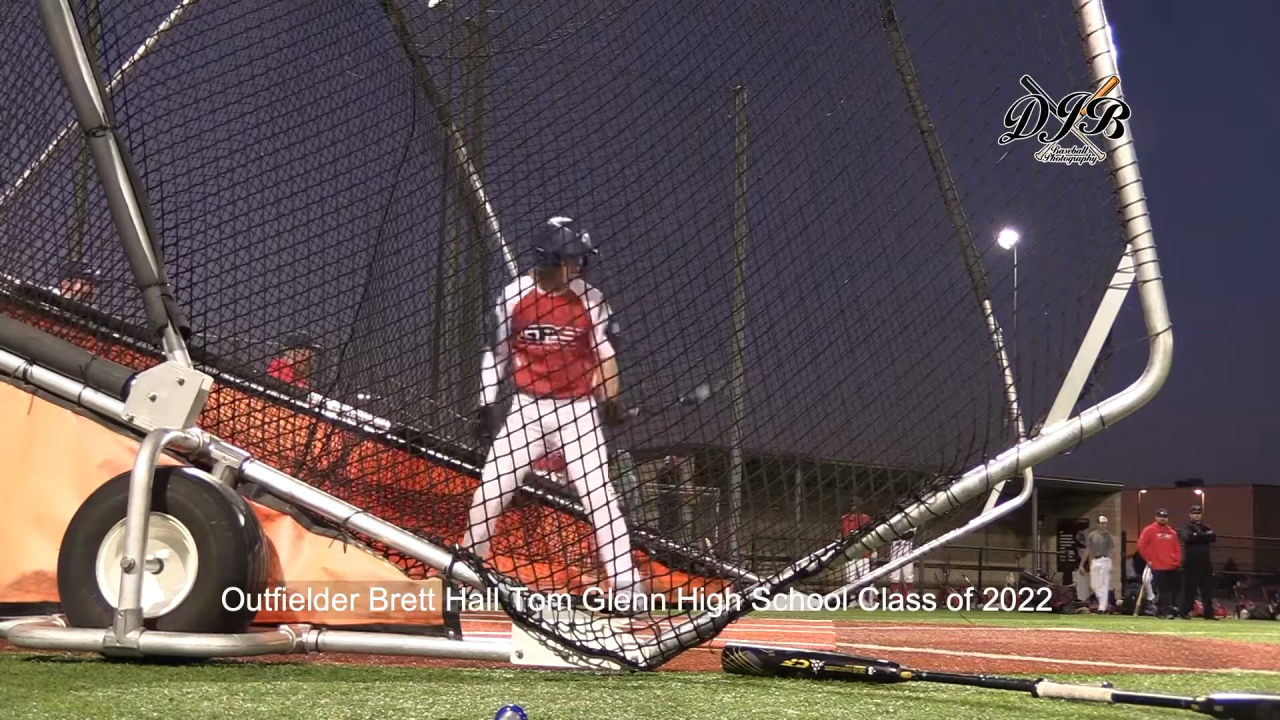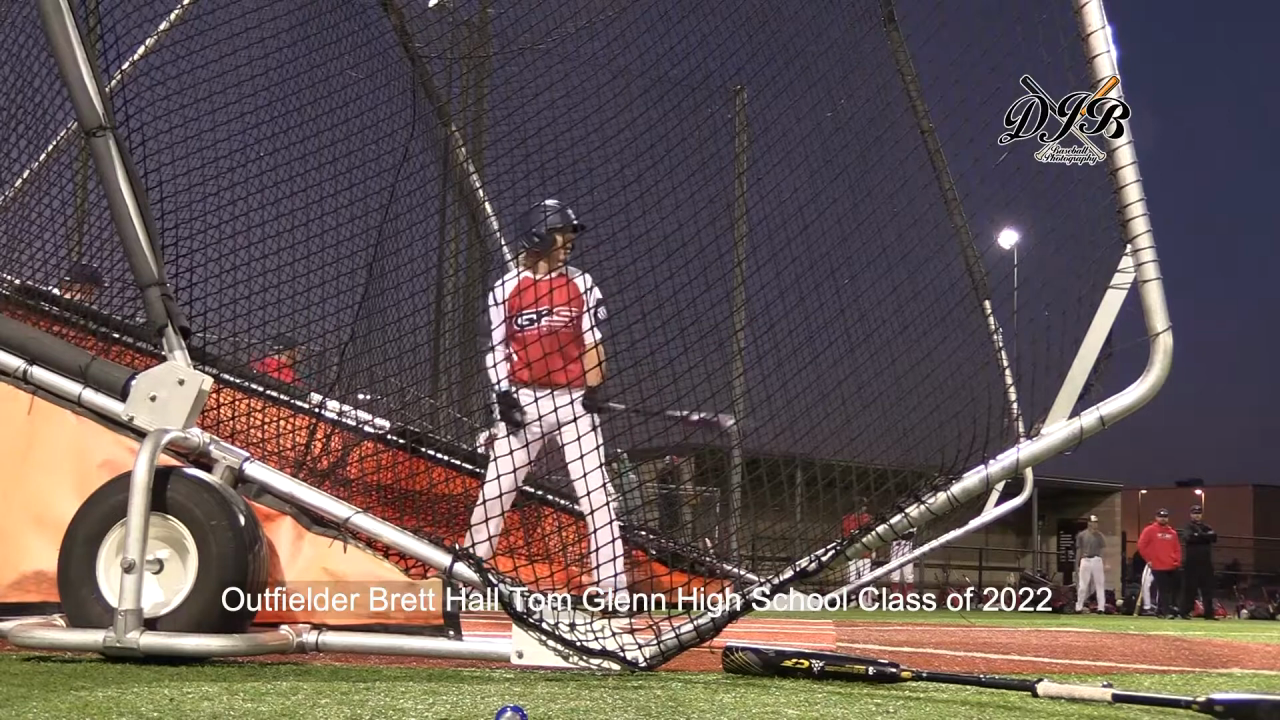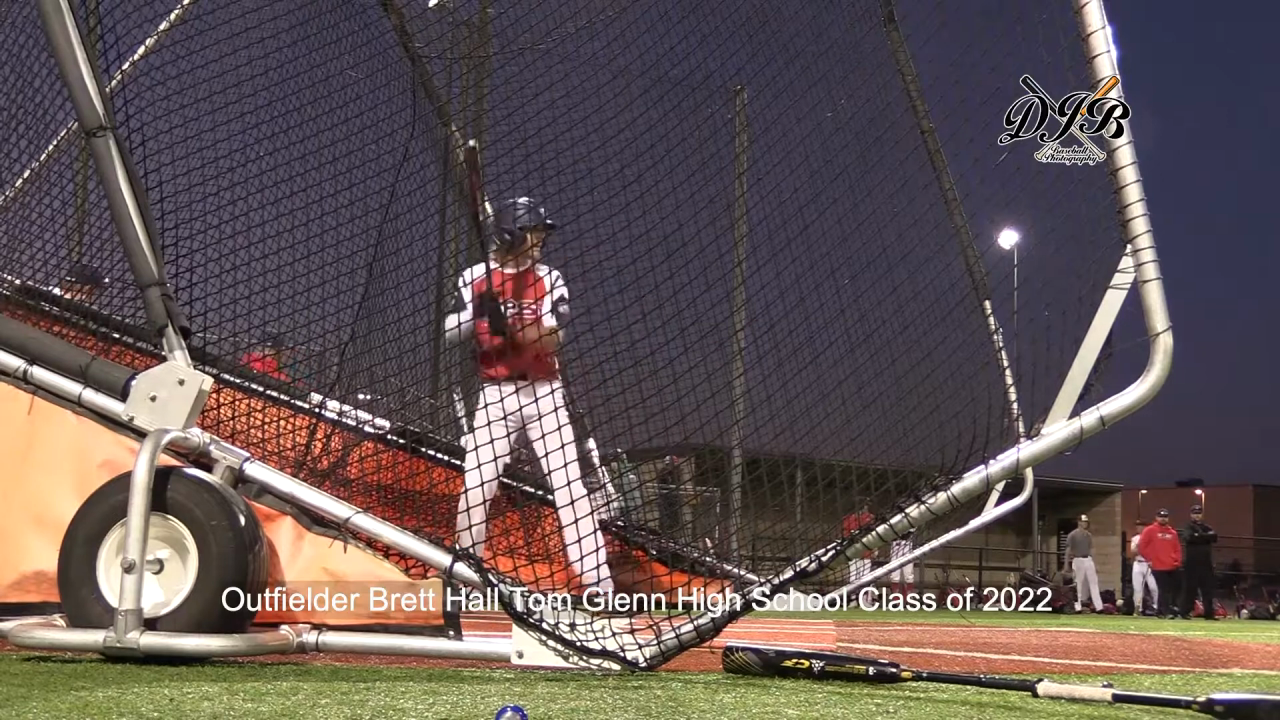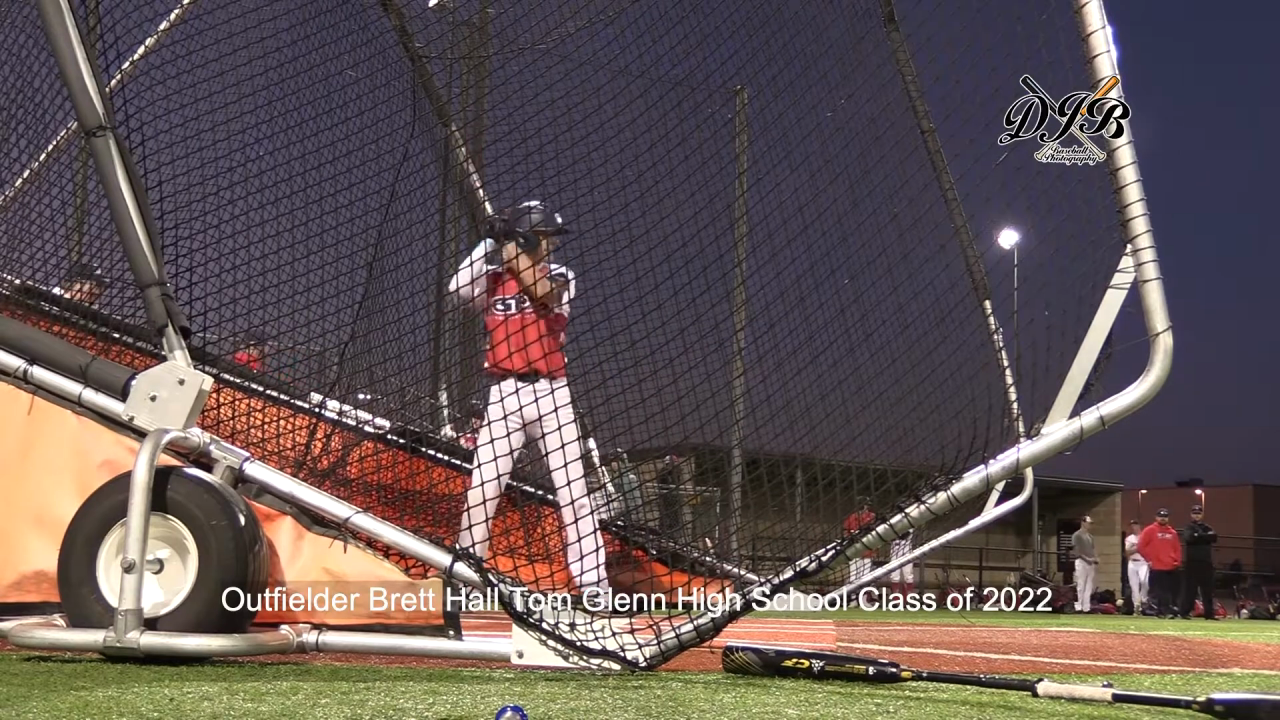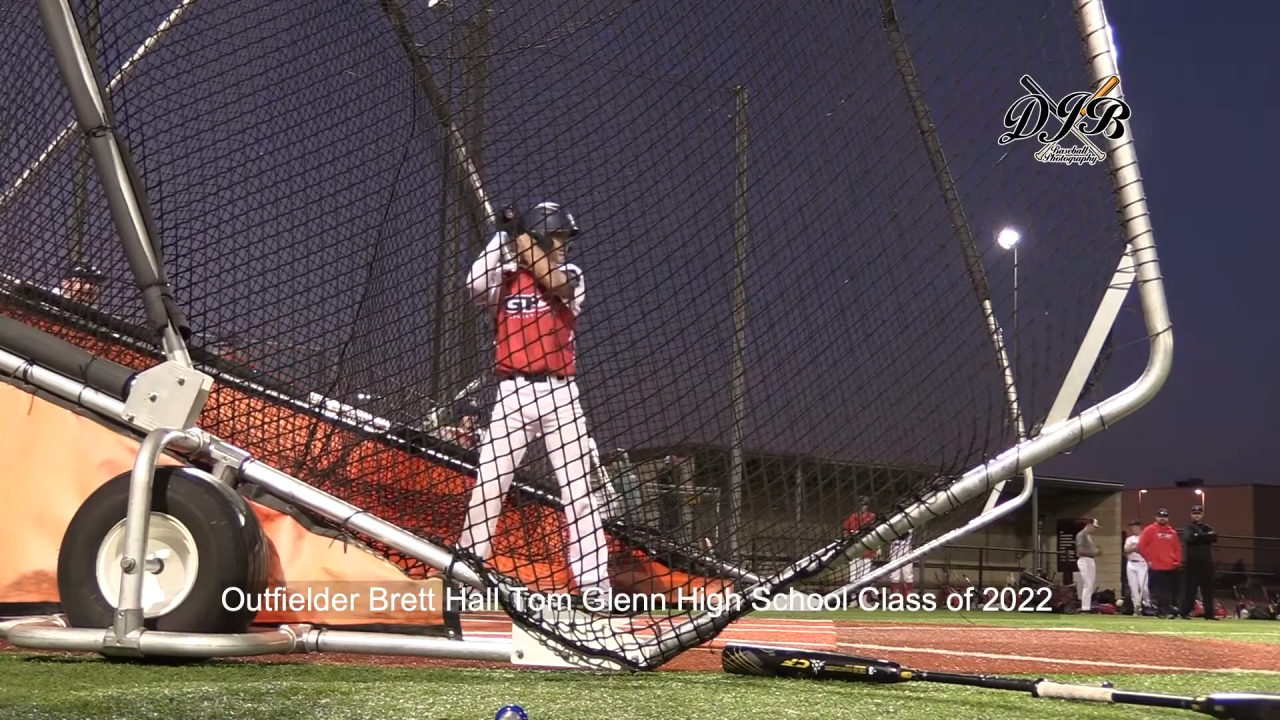
dt=0.5s
person 1, frame 1
left shoulder: (589, 300)
right shoulder: (514, 296)
left elbow: (605, 356)
right elbow: (496, 352)
left wrist: (611, 402)
right wrist: (488, 403)
left hip: (578, 410)
right hip: (528, 407)
left knee: (599, 496)
right knee: (491, 489)
left ankle: (627, 585)
person 1, frame 2
left shoulder: (581, 284)
right shoulder: (507, 288)
left elbow: (592, 344)
right elbow: (496, 349)
left wrist: (595, 389)
right wrist: (503, 395)
left hip: (572, 400)
right hip: (525, 400)
left knee: (596, 490)
right knee: (496, 487)
left ankle: (613, 586)
person 1, frame 3
left shoulder: (549, 280)
right shoulder: (476, 277)
left elbow: (553, 339)
right elbow: (450, 331)
left wrist: (511, 328)
right wrist: (477, 312)
left hip: (543, 393)
right hip: (495, 395)
left knee: (569, 486)
right knee: (476, 488)
left ankle: (598, 579)
person 1, frame 4
left shoulder: (561, 276)
right shoulder: (492, 278)
left elbow: (541, 288)
right elbow: (460, 289)
left wrist: (507, 242)
right wrist: (490, 242)
left hip: (551, 393)
right hip: (505, 393)
left knee: (573, 488)
right knee: (483, 486)
left ankle: (593, 580)
person 1, frame 5
left shoulder: (571, 276)
right shoulder: (505, 277)
left elbow: (555, 282)
right elbow: (476, 285)
left wrist: (521, 234)
right wrist: (501, 235)
left hip: (559, 393)
right hip: (513, 393)
left knee: (577, 489)
right knee: (488, 485)
left ankle: (594, 581)
